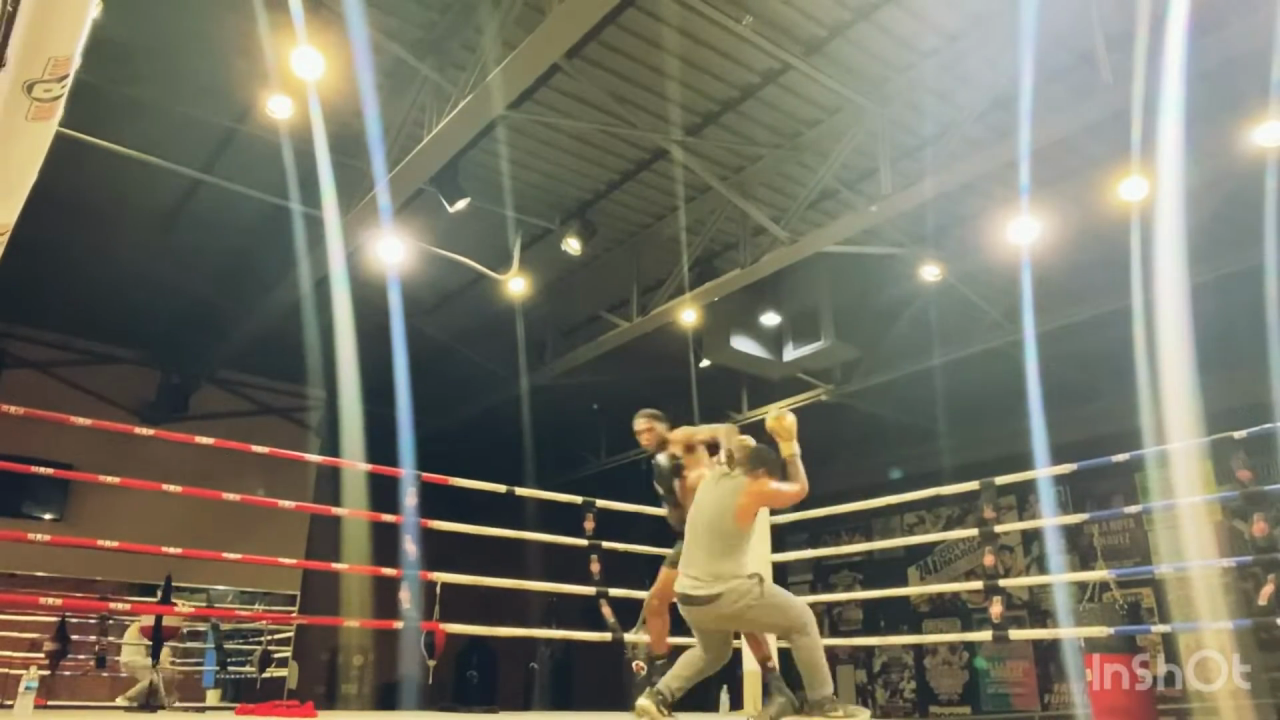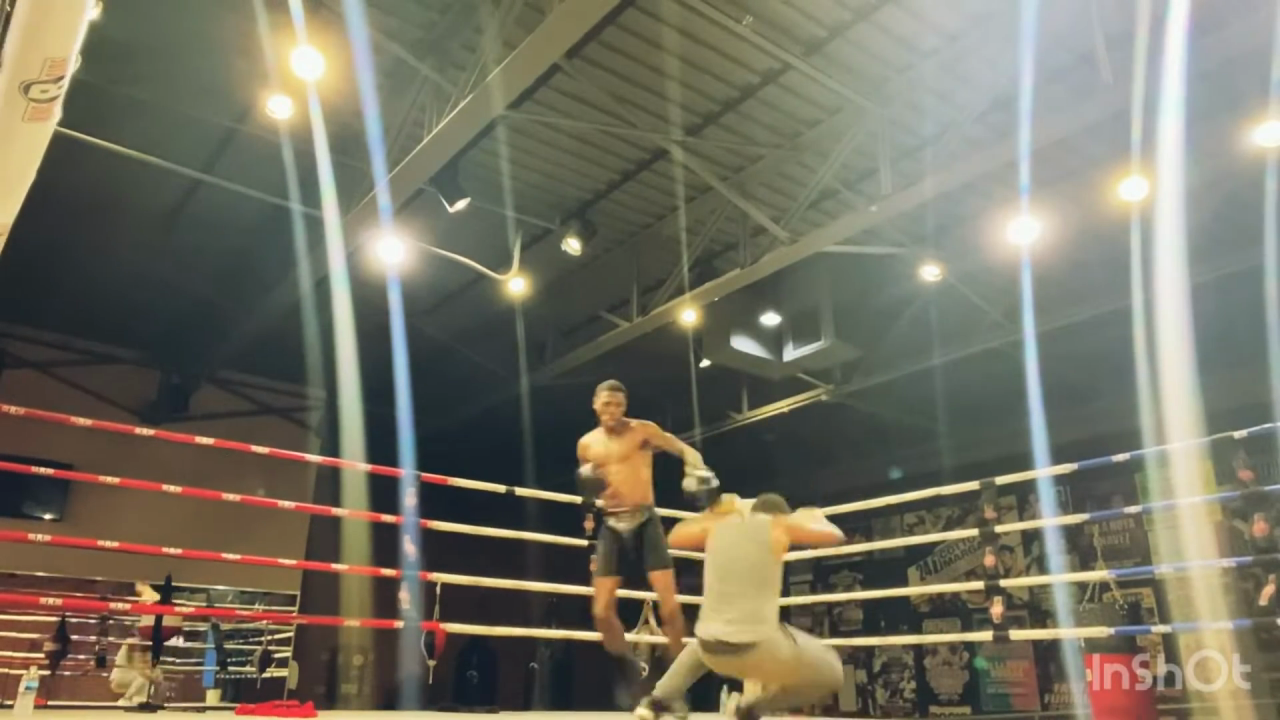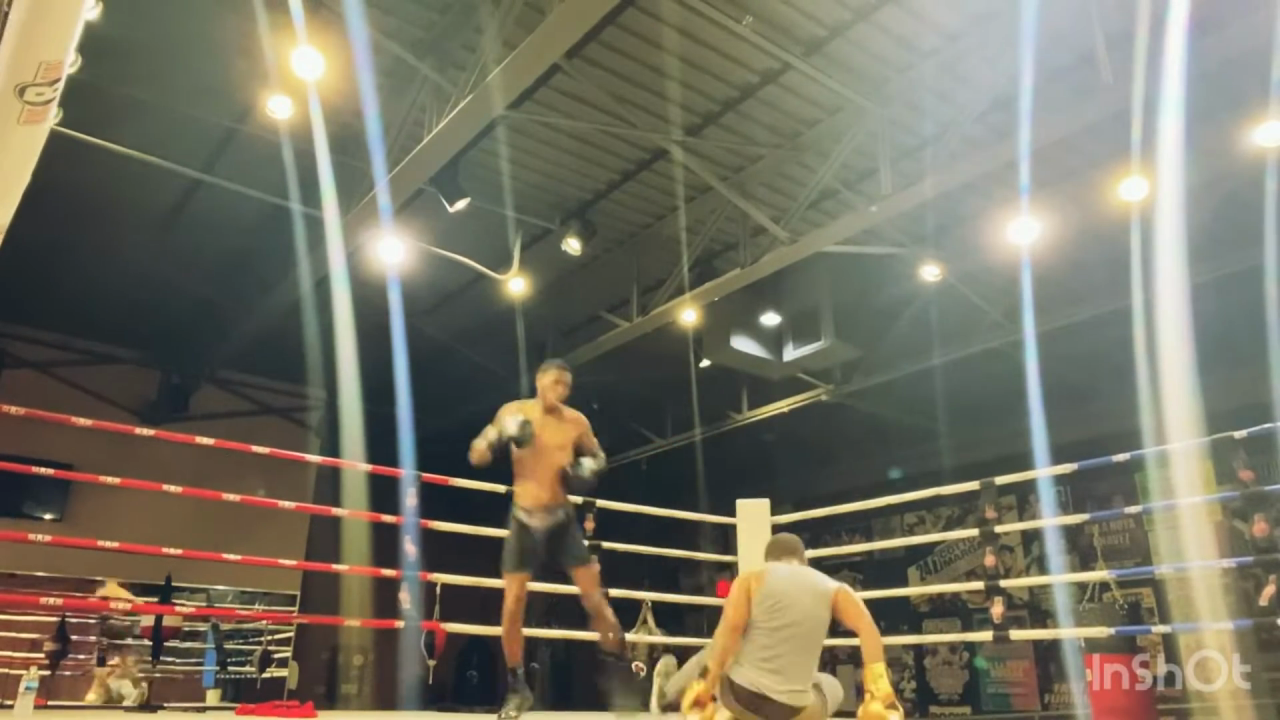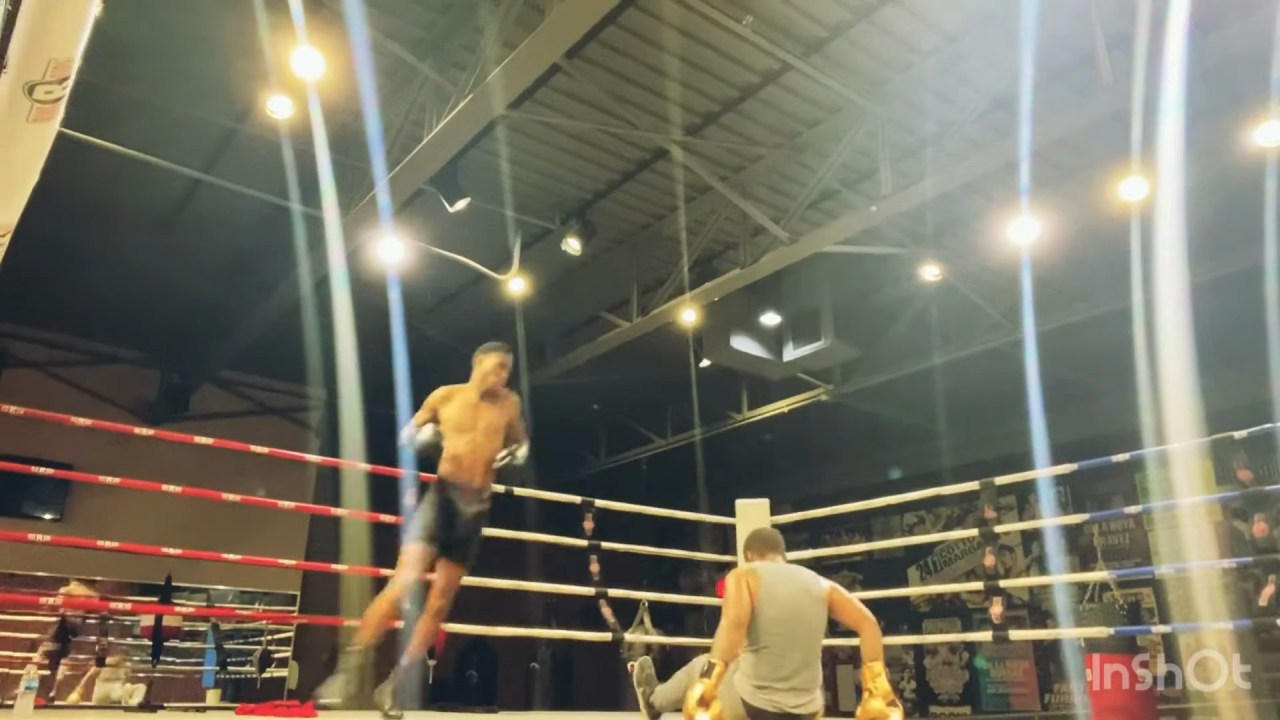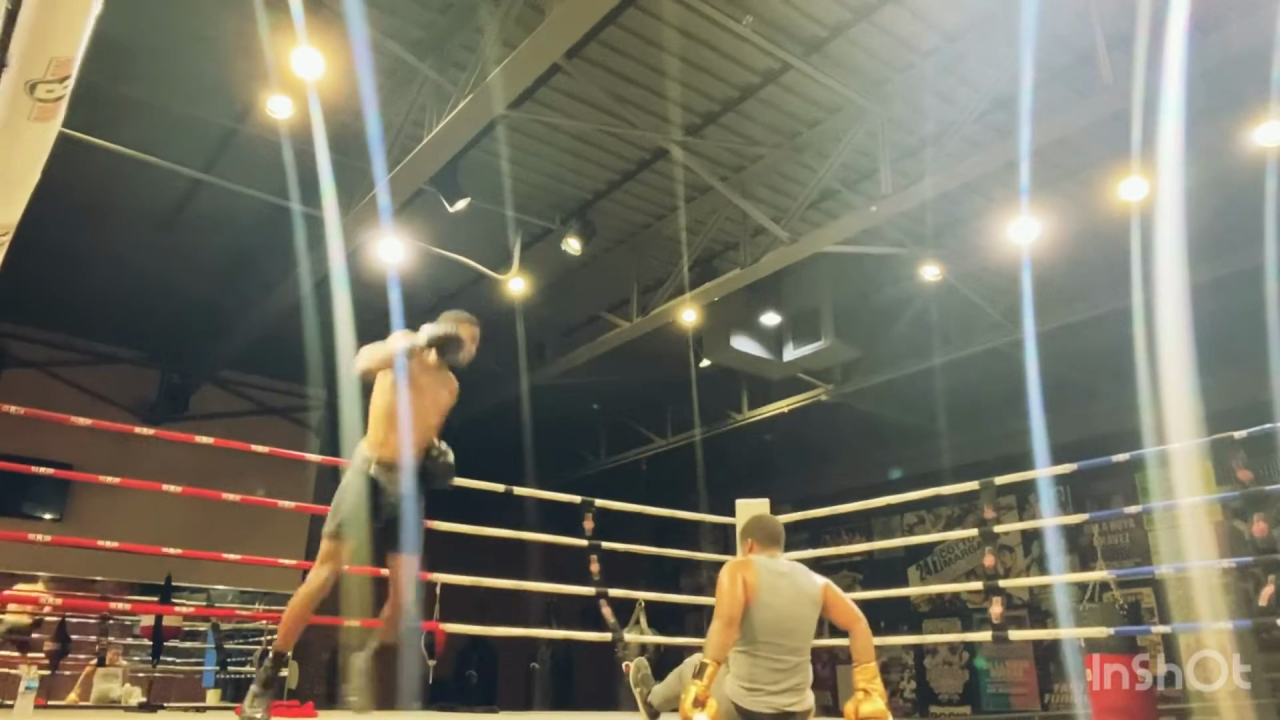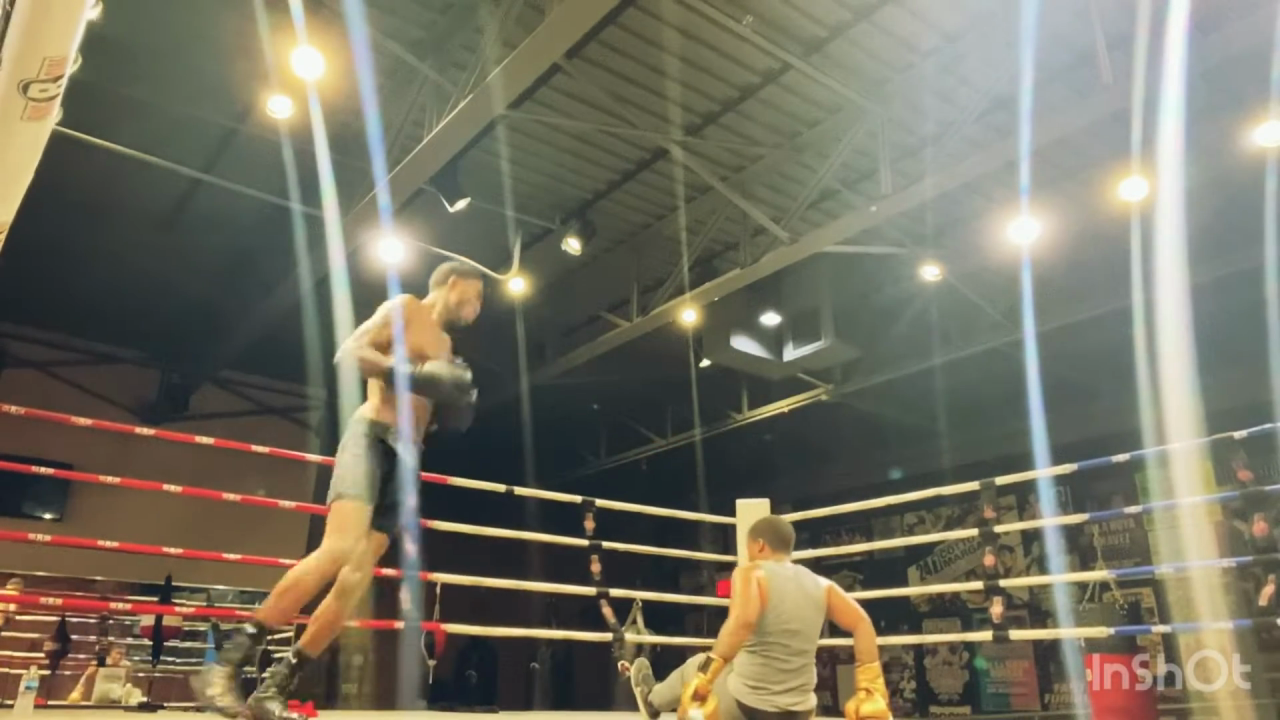
dt=0.3s
person 1, frame 1
left shoulder: (683, 439)
right shoulder: (660, 470)
left elbow: (726, 430)
left wrist: (728, 458)
right wrist: (667, 487)
right knee: (654, 603)
left ankle: (776, 686)
right ankle: (660, 684)
person 1, frame 2
left shoulder: (642, 430)
right shoulder: (587, 444)
left elbow: (687, 451)
right elbow: (586, 493)
left wrist: (699, 473)
right wrist: (585, 482)
left hip: (645, 522)
right hip: (612, 527)
left knee: (668, 605)
right knee: (601, 608)
right ankle: (629, 670)
person 1, frame 3
left shoulder: (578, 422)
right shoulder: (515, 412)
left elbow: (595, 455)
right elbow: (477, 457)
left wrist: (588, 470)
right wrist: (500, 438)
left hip: (561, 520)
right hip: (523, 519)
left knee: (595, 599)
right knee: (512, 610)
left ankle: (618, 668)
right ankle: (518, 687)
person 1, frame 4
left shoulder: (510, 404)
right shoulder: (444, 397)
left elbow: (521, 441)
right elbow: (406, 437)
left wrist: (517, 456)
right wrist: (419, 439)
left hip: (475, 508)
right hip: (441, 497)
left knee: (440, 601)
right knee: (406, 581)
left ankle: (397, 682)
right ankle: (349, 668)
person 1, frame 5
left shoulder: (451, 386)
right shoulder: (404, 350)
right elbow: (363, 365)
left wrist: (437, 454)
right wrist: (417, 343)
right hip: (369, 474)
left knee: (405, 597)
right knee: (324, 575)
left ankle: (367, 657)
right ankle: (269, 675)
person 1, frame 6
left shoulder: (442, 345)
right shoulder: (404, 309)
right elbow: (348, 354)
left wrist: (446, 408)
right wrist: (414, 374)
left hip: (400, 458)
right hip: (370, 438)
left knee: (356, 578)
right knee: (338, 550)
right ankle: (229, 660)
person 2, frame 1
left shoulder: (711, 479)
right shoulder: (755, 489)
right elbow: (799, 491)
right wrist: (789, 444)
left hip: (689, 599)
right hip: (728, 595)
left knee: (714, 652)
right knee: (802, 620)
left ankle: (659, 695)
person 2, frame 2
left shoulder: (719, 525)
right shoulder: (780, 525)
left elbow: (675, 537)
right elbow: (834, 535)
right wrist: (817, 521)
left hip: (712, 646)
right hip: (758, 647)
right knee: (830, 674)
person 2, frame 3
left shoulder: (753, 578)
right shoulder: (832, 587)
left elbow: (731, 628)
right elbow: (867, 629)
left wrist: (704, 685)
right wrist: (880, 693)
left hip: (742, 698)
left knee: (715, 655)
right knee: (831, 688)
left ankle: (669, 695)
person 2, frame 4
left shoulder: (742, 576)
right shoulder: (820, 584)
left elbow: (732, 624)
right elbow: (867, 625)
left wrist: (704, 688)
right wrist: (878, 691)
left knee: (707, 665)
person 2, frame 5
left shoulder: (737, 569)
right shoulder: (816, 582)
left elbow: (725, 620)
right elbow: (857, 625)
left wrist: (698, 685)
right wrist: (868, 691)
left knee: (695, 666)
person 2, frame 6
left shoulder: (752, 573)
right shoulder: (821, 585)
left elbow: (742, 622)
right elbow: (862, 626)
left wrist: (702, 678)
right wrist: (871, 690)
left knee: (697, 666)
